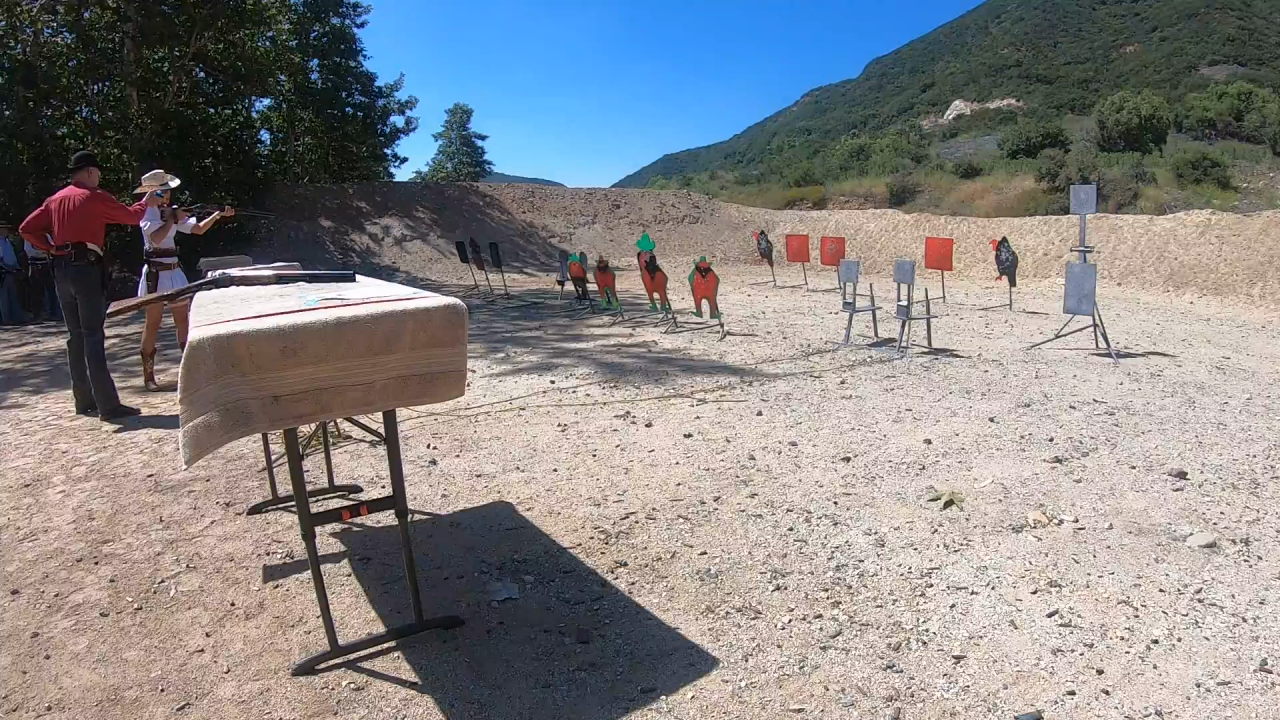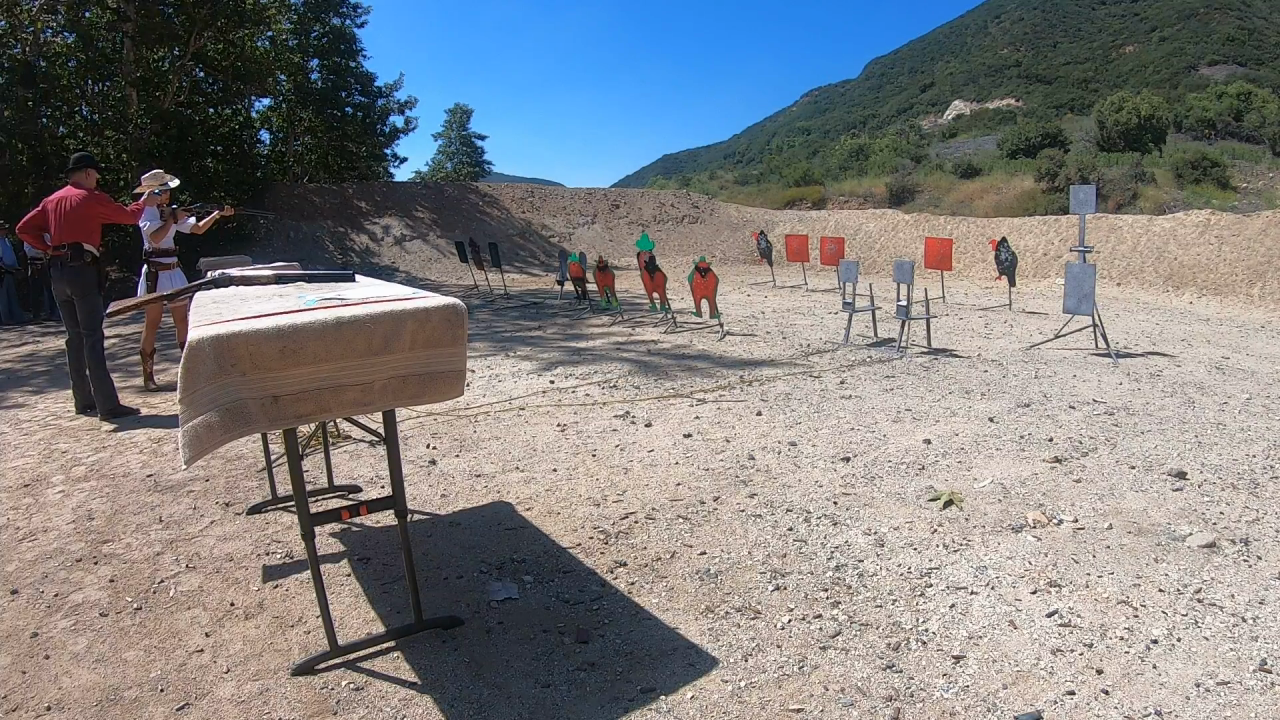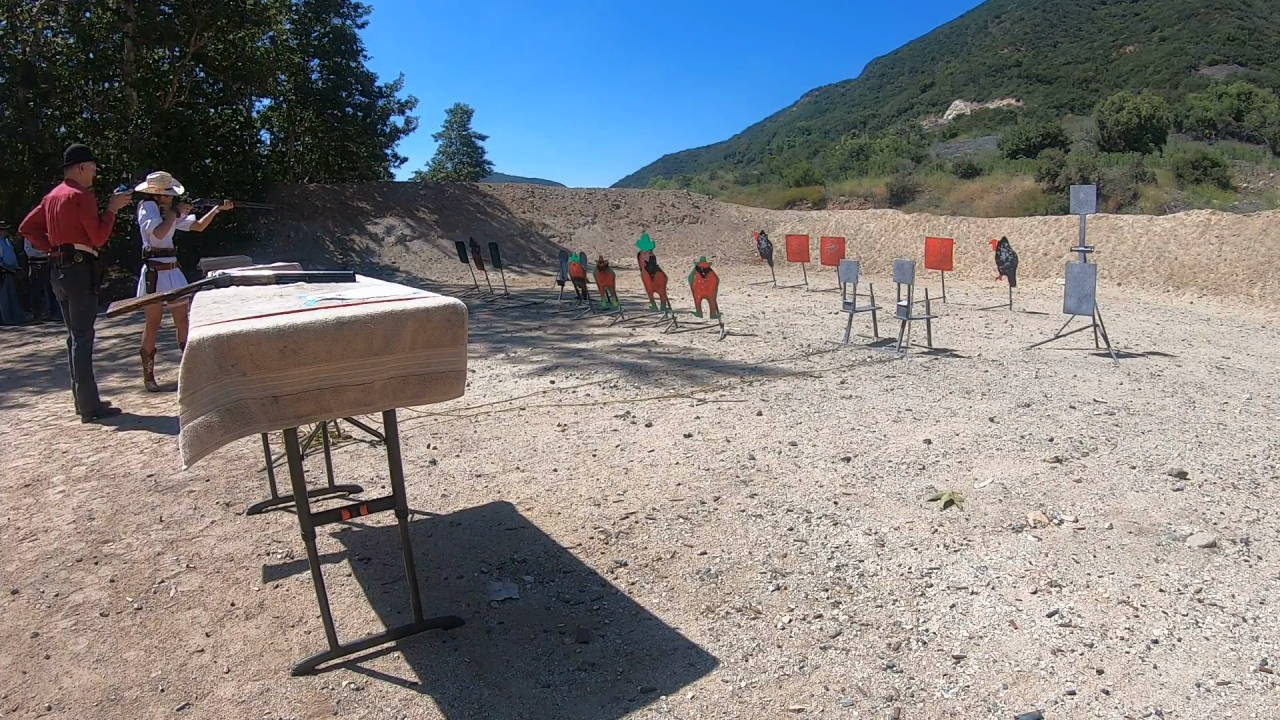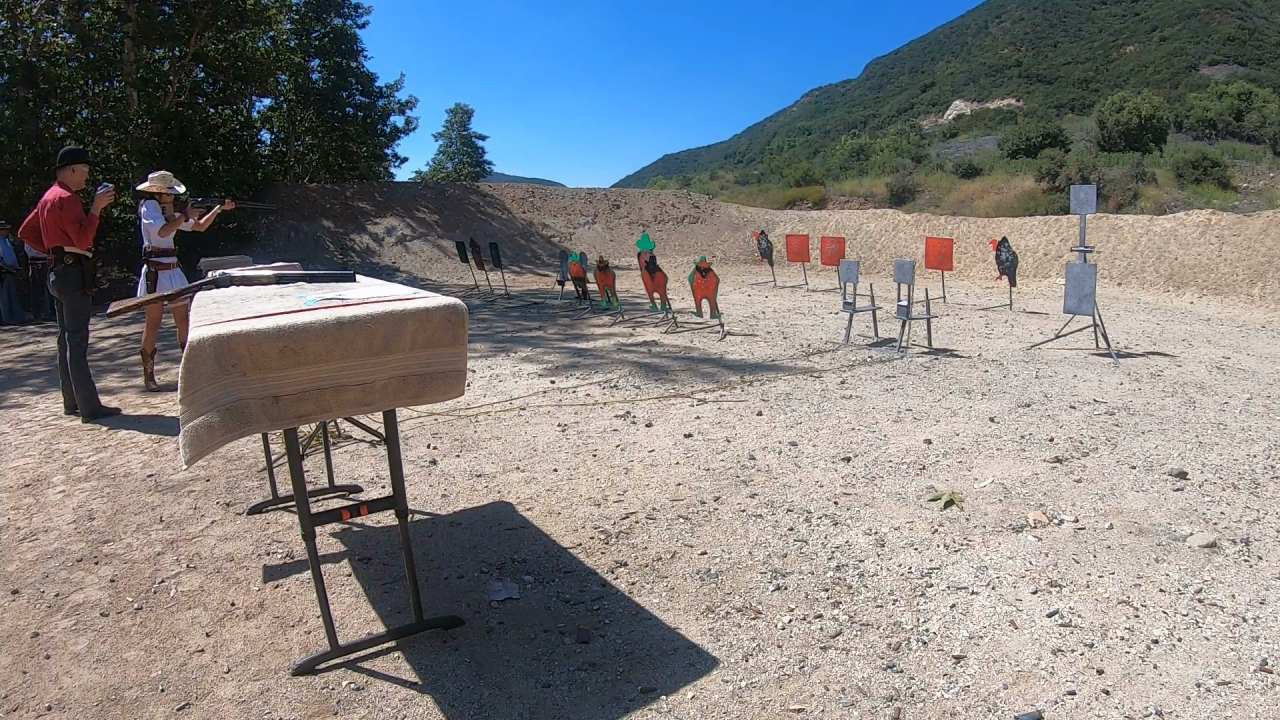
dt=1s
person 1, frame 1
left shoulder: (55, 200)
right shoulder: (95, 197)
left elbow: (27, 228)
right elbow: (131, 216)
left wrist: (51, 248)
right wrist: (146, 203)
left hip: (62, 271)
right hip: (85, 269)
left knee: (76, 337)
right knee: (93, 337)
left ankle: (84, 401)
right ankle: (108, 405)
person 1, frame 2
left shoulder: (52, 200)
right shoulder: (92, 198)
left elbow: (24, 229)
right elbow: (127, 216)
left wrist: (48, 248)
right wrist: (144, 203)
left hip: (58, 272)
right hip: (82, 270)
left knee: (75, 337)
right knee: (92, 337)
left ankle: (84, 400)
right ankle: (107, 405)
person 1, frame 3
left shoulder: (52, 196)
right shoulder: (82, 196)
left elbow: (27, 228)
right elbow: (98, 238)
left wrist: (52, 248)
right wrist: (113, 208)
left hip: (59, 270)
right hip: (80, 270)
left knee: (75, 336)
right knee: (83, 338)
left ankle: (82, 400)
right ankle: (89, 407)
person 1, frame 4
left shoulder: (49, 197)
right shoulder: (67, 198)
left elbow: (26, 232)
right elbow: (82, 239)
left wrist: (52, 250)
right wrist: (97, 207)
left hip: (59, 272)
right hip: (73, 273)
left knee: (67, 338)
right knee: (77, 340)
left ankle: (72, 401)
right ankle: (89, 407)
person 2, frame 1
left shoulder: (172, 211)
right shoulder: (147, 211)
left elbow: (198, 229)
right elbow: (156, 237)
left wrist: (218, 215)
right wrist: (173, 219)
left hip: (174, 271)
right hip: (156, 273)
left knee: (183, 321)
right knee: (153, 325)
right ankle: (148, 376)
person 2, frame 2
left shoulder: (171, 211)
right shoulder: (147, 210)
left elbow: (198, 229)
right elbow: (156, 237)
left wrist: (217, 214)
right wrist: (172, 219)
left hip: (174, 271)
right hip: (155, 273)
left knee: (182, 321)
right knee: (152, 325)
right ankle: (148, 376)
person 2, frame 3
left shoulder: (170, 210)
right shoulder: (147, 207)
left elbow: (198, 226)
right elbow: (158, 233)
left wrist: (217, 209)
right wrist: (175, 212)
left hip: (173, 271)
right hip: (155, 272)
left knee: (183, 321)
right knee: (153, 325)
right ankle: (148, 376)
person 2, frame 4
left shoulder: (170, 211)
right shoulder: (149, 206)
left elbow: (200, 226)
right elbow: (162, 232)
left wrist: (219, 208)
right wrist: (184, 216)
left hip: (174, 271)
right hip: (155, 272)
left knee: (184, 320)
right knee: (153, 324)
right ankle: (148, 376)
